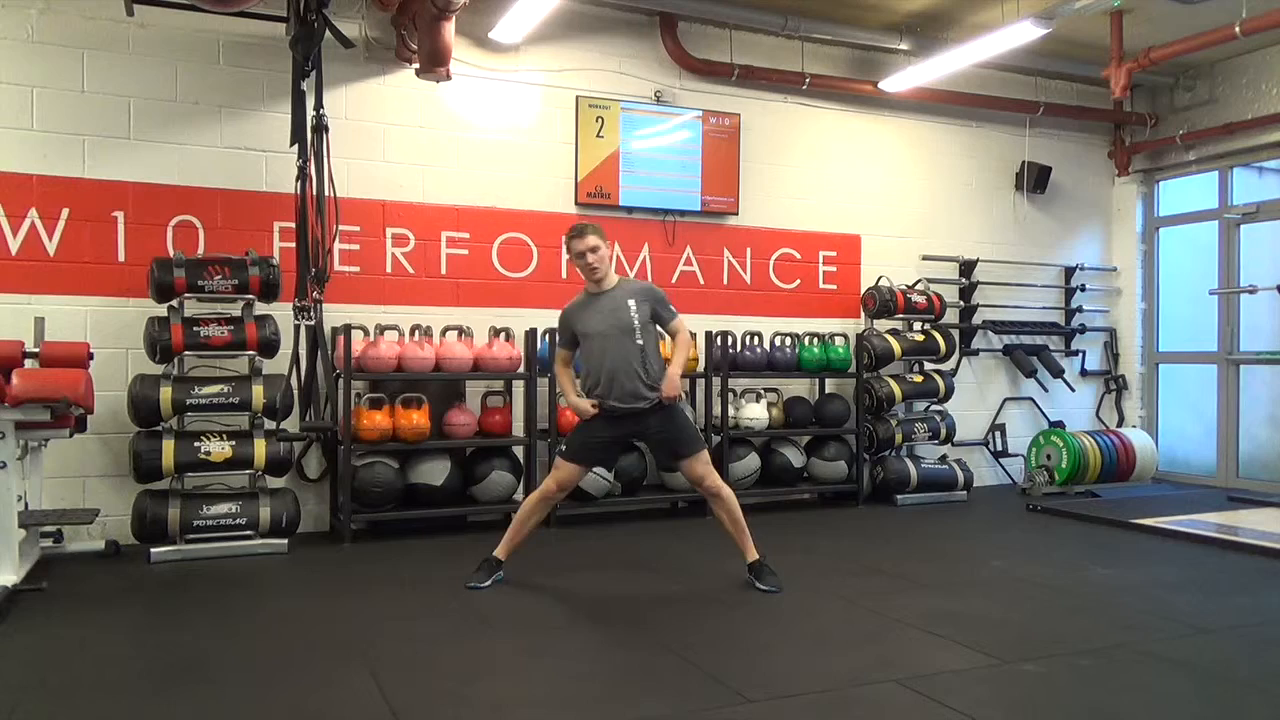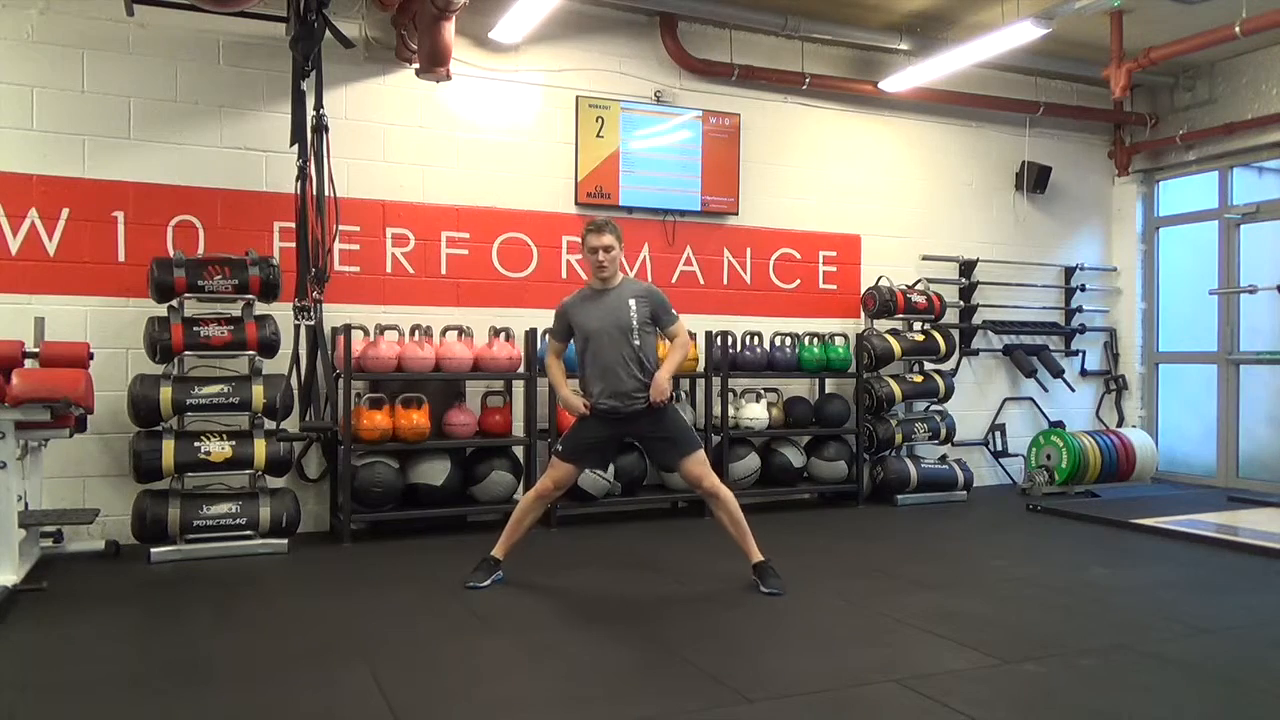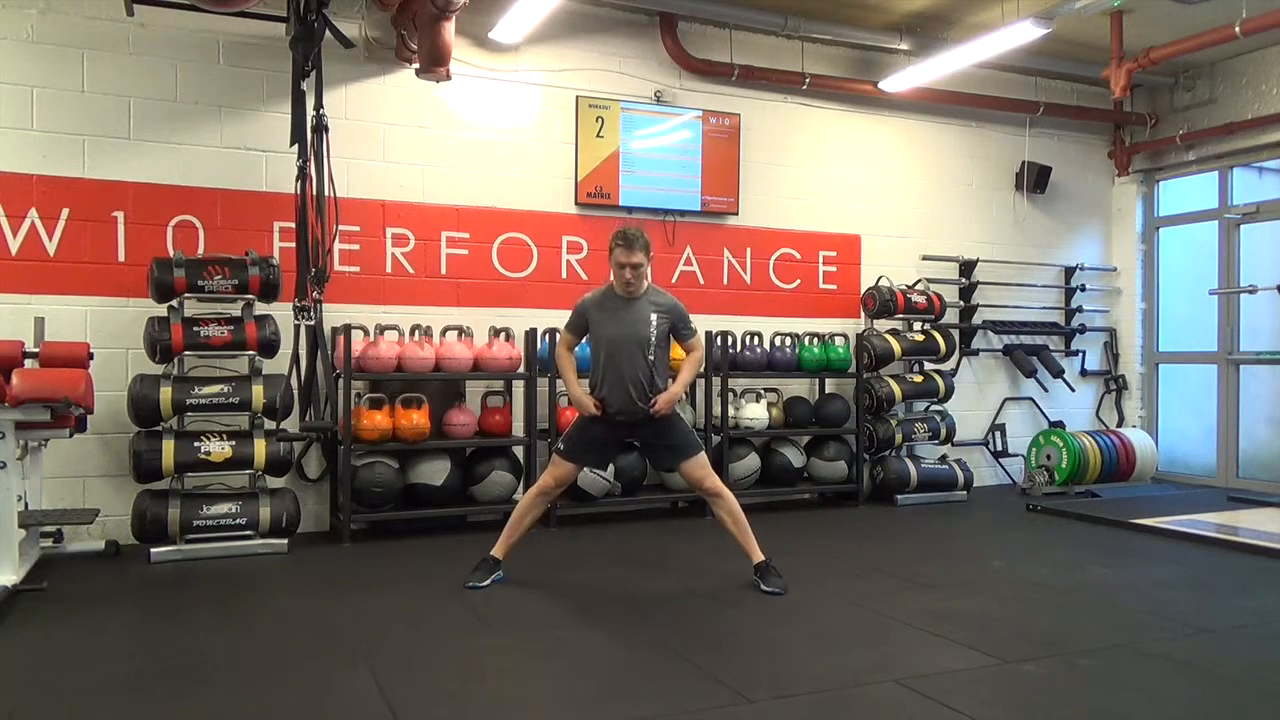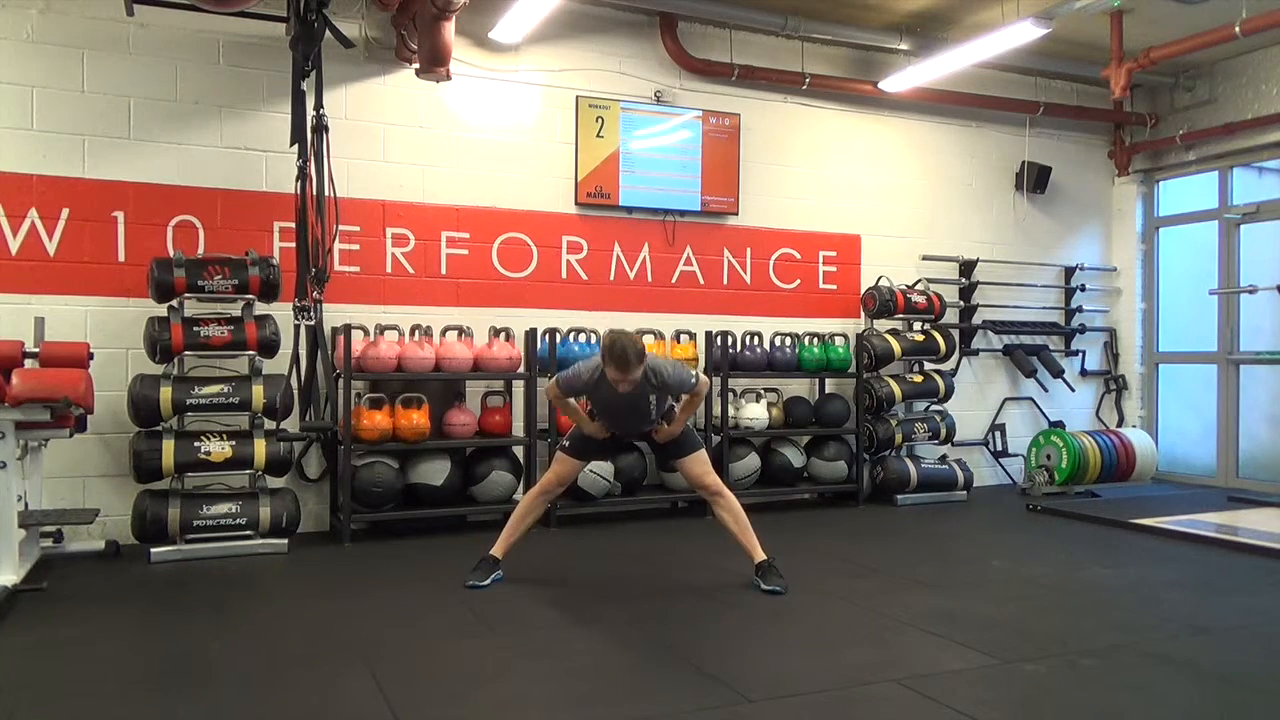
dt=0.7s
person 1, frame 1
left shoulder: (645, 292)
right shoulder: (572, 313)
left elbow: (682, 335)
right elbow: (562, 363)
left wrist: (674, 371)
right wrist: (573, 397)
left hip: (657, 408)
right hip: (604, 414)
left knee: (711, 484)
right knee: (553, 487)
left ankle: (754, 563)
right ankle: (496, 560)
person 1, frame 2
left shoulder: (646, 294)
right shoulder: (571, 307)
left elbow: (681, 338)
right elbow: (553, 355)
left wrist: (664, 374)
right wrist: (564, 394)
left hip: (651, 408)
right hip: (599, 414)
left knee: (707, 484)
right knee: (548, 486)
left ankle: (758, 563)
right ankle: (494, 561)
person 1, frame 3
left shoulder: (668, 306)
right shoulder: (590, 305)
left elbow: (696, 351)
right elbow: (564, 348)
left wrist: (676, 391)
right wrist: (576, 392)
left hip: (656, 414)
right hip: (602, 414)
left knee: (710, 485)
right knee: (549, 484)
left ankle: (761, 564)
right ankle: (493, 560)
person 1, frame 4
left shoulder: (665, 372)
right shoulder: (586, 374)
left elbow: (702, 386)
right elbow: (553, 392)
left wrist: (676, 426)
right wrist: (585, 425)
left hip: (658, 426)
right hip: (604, 426)
left knee: (711, 486)
right knee: (549, 484)
left ankle: (762, 563)
right ankle: (493, 559)
